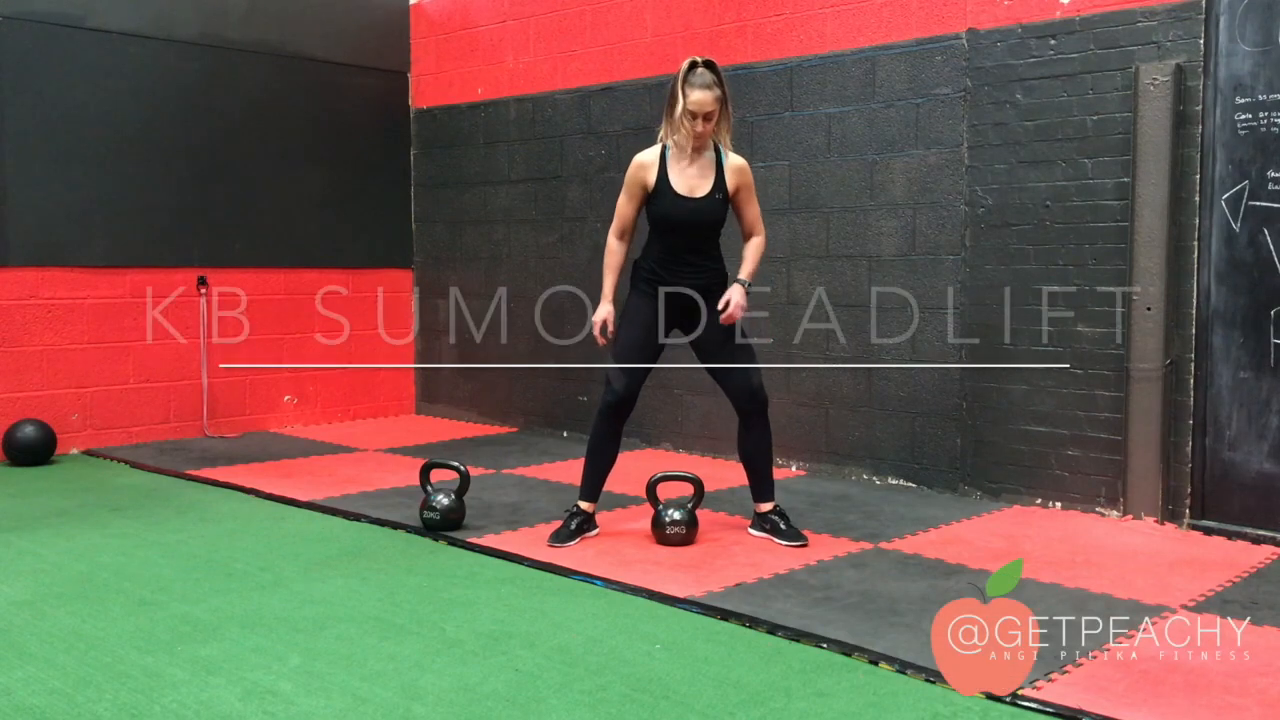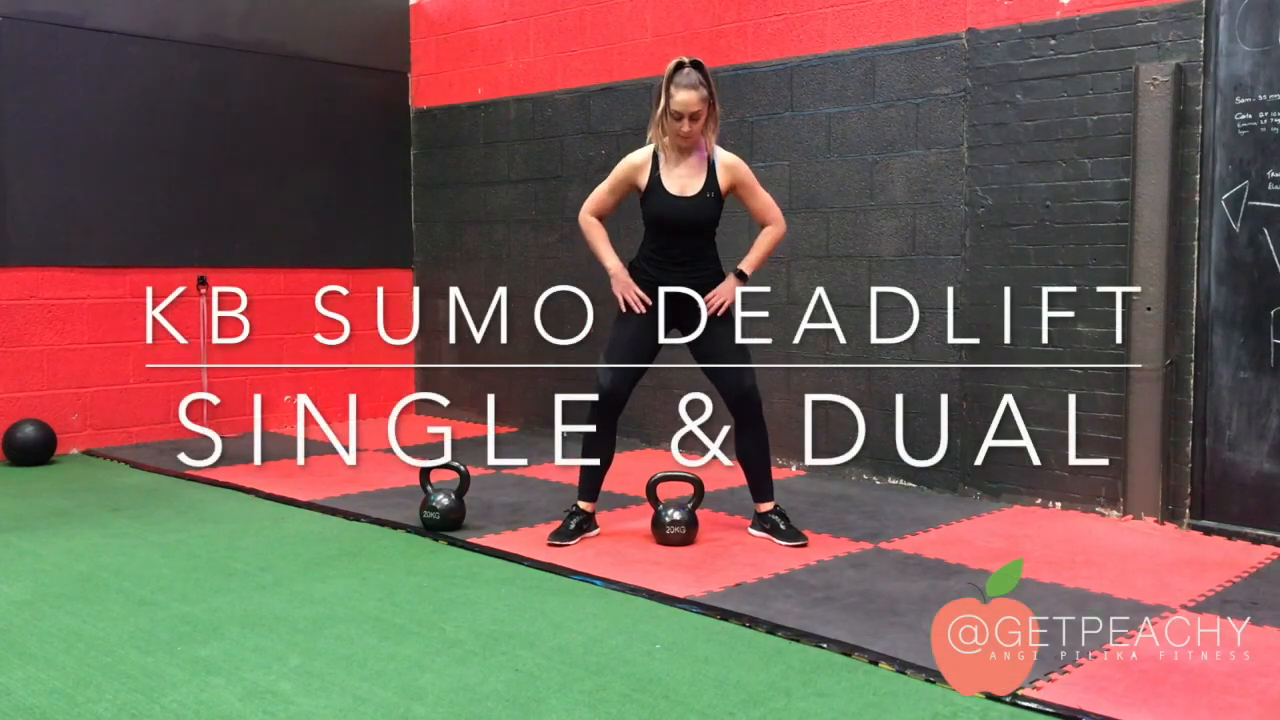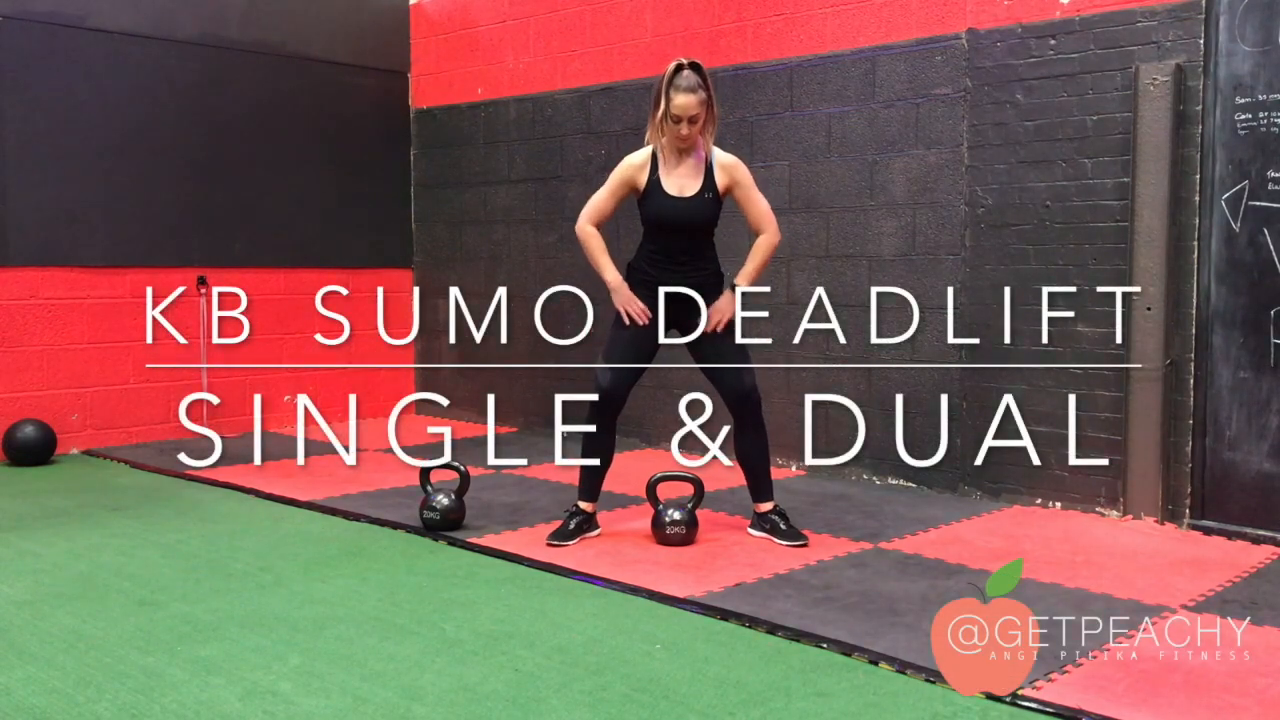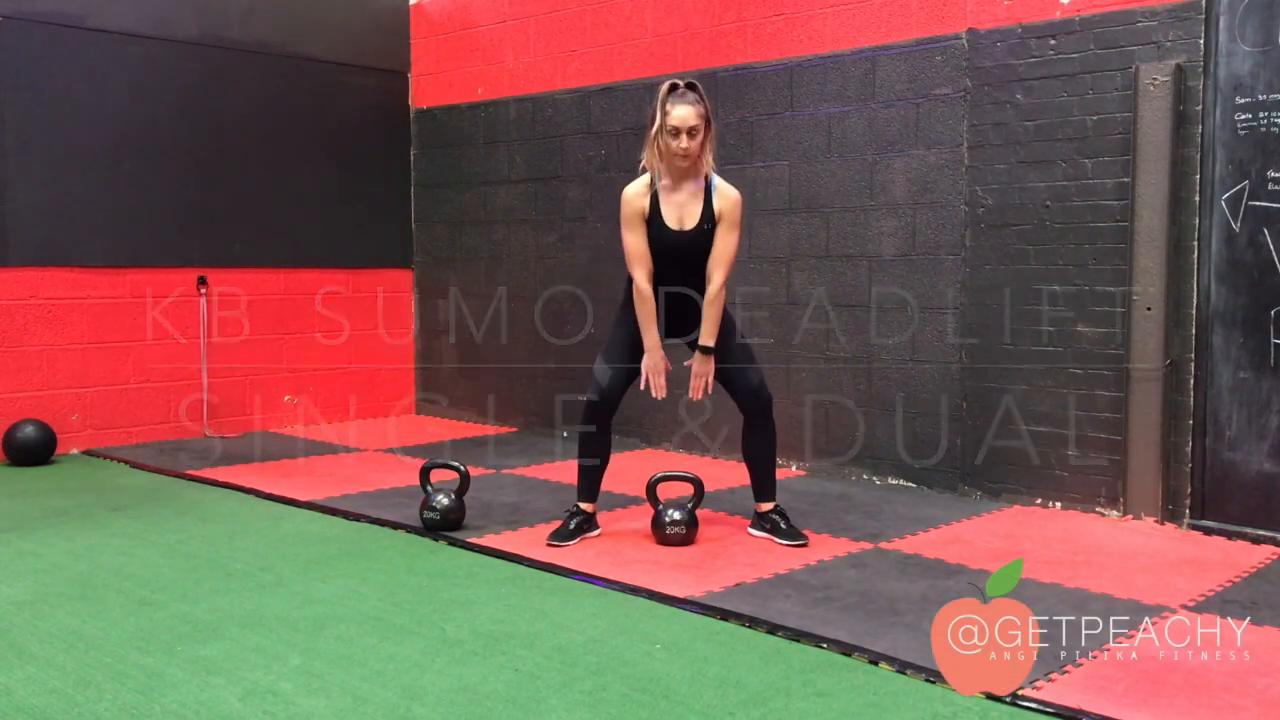
dt=1s
person 1, frame 1
left shoulder: (735, 168)
right shoulder: (646, 163)
left elbow: (755, 235)
right elbow: (619, 235)
left wrist: (741, 283)
right wrist: (607, 299)
left hip: (710, 297)
right hip: (651, 295)
left knee: (752, 397)
right knee: (617, 396)
left ankle: (766, 511)
right ankle: (583, 511)
person 1, frame 2
left shoulder: (727, 166)
right shoulder: (640, 163)
left elbow: (774, 224)
right elbow: (589, 215)
left wrist: (738, 277)
right wrist: (616, 272)
left hip: (705, 297)
right hip: (647, 294)
left knee: (746, 398)
right knee: (607, 395)
left ankle: (766, 512)
right ankle: (583, 512)
person 1, frame 3
left shoulder: (727, 167)
right shoulder: (637, 165)
left elbow: (768, 233)
right elbow: (587, 225)
left wrist: (735, 291)
right wrist: (616, 285)
left hip: (705, 298)
right hip: (645, 296)
left knee: (745, 398)
right knee: (606, 396)
left ankle: (766, 512)
right ankle: (584, 512)
person 1, frame 4
left shoulder: (726, 198)
right shoulder: (636, 195)
left elbow: (716, 281)
right elbow: (641, 280)
left wrist: (706, 350)
right wrist: (652, 349)
left hip: (702, 311)
right hip: (646, 310)
left knee: (757, 399)
right knee: (599, 399)
left ankle: (767, 513)
right ankle: (583, 513)
